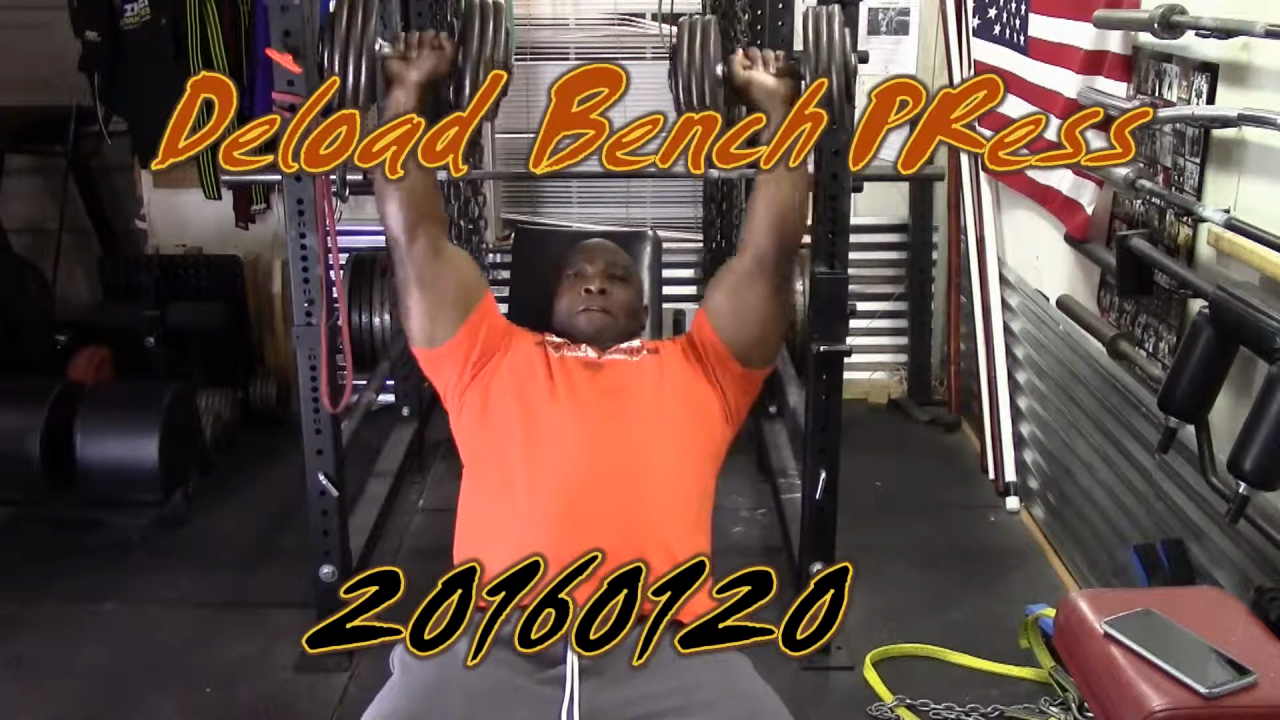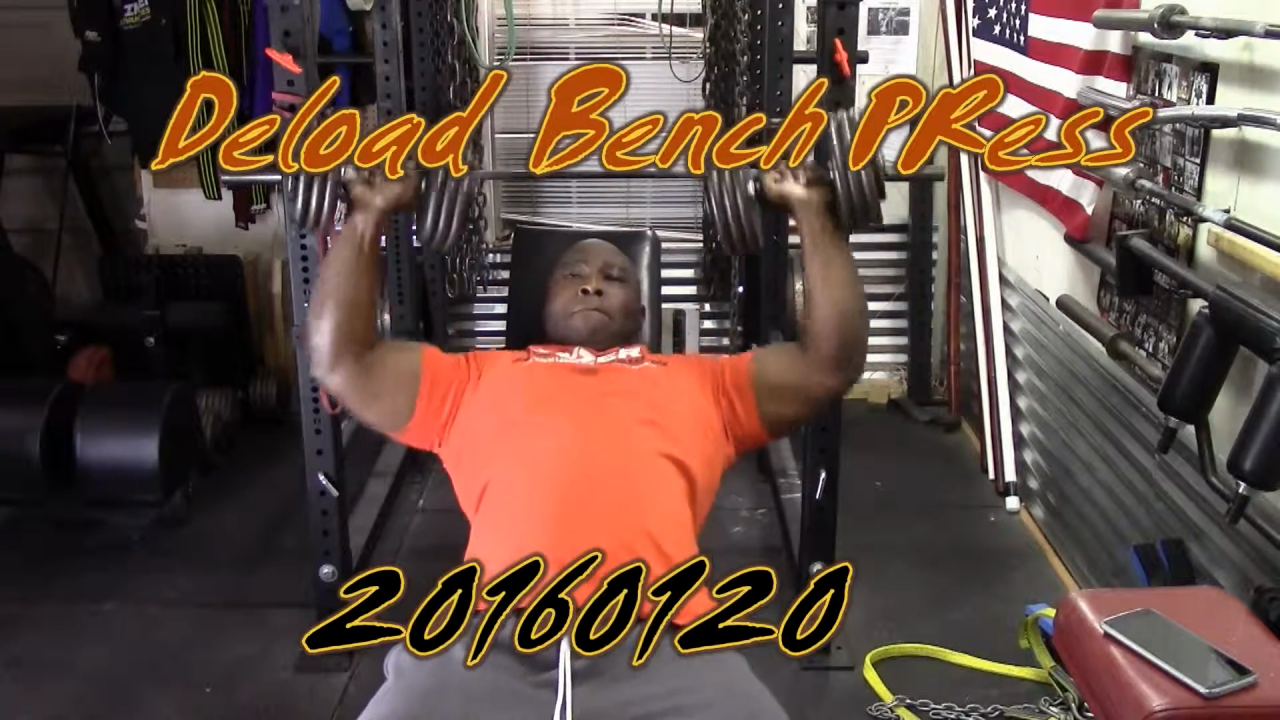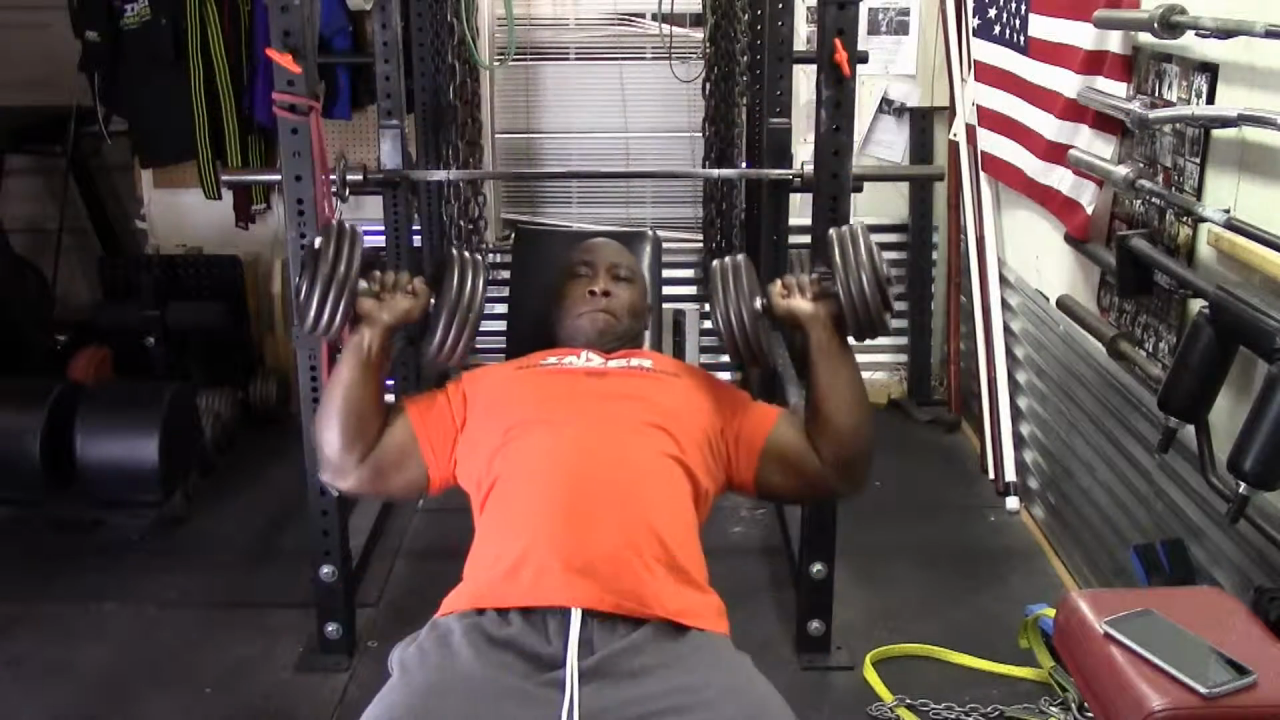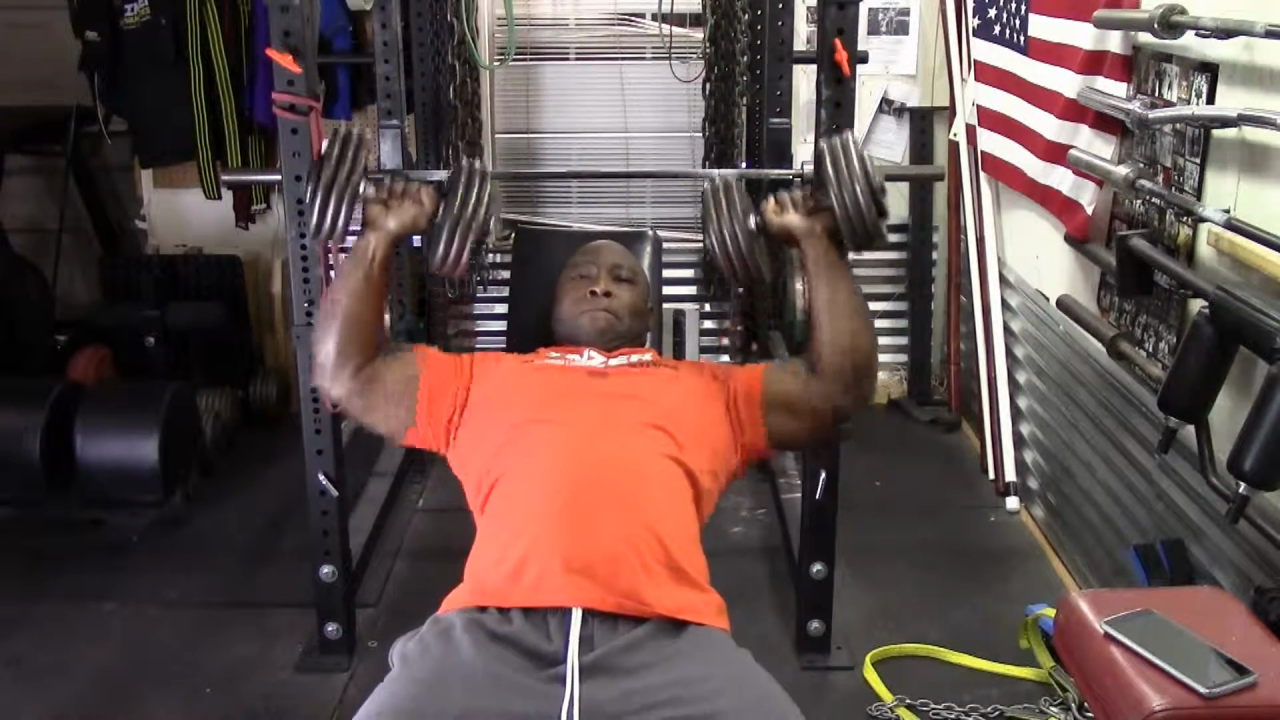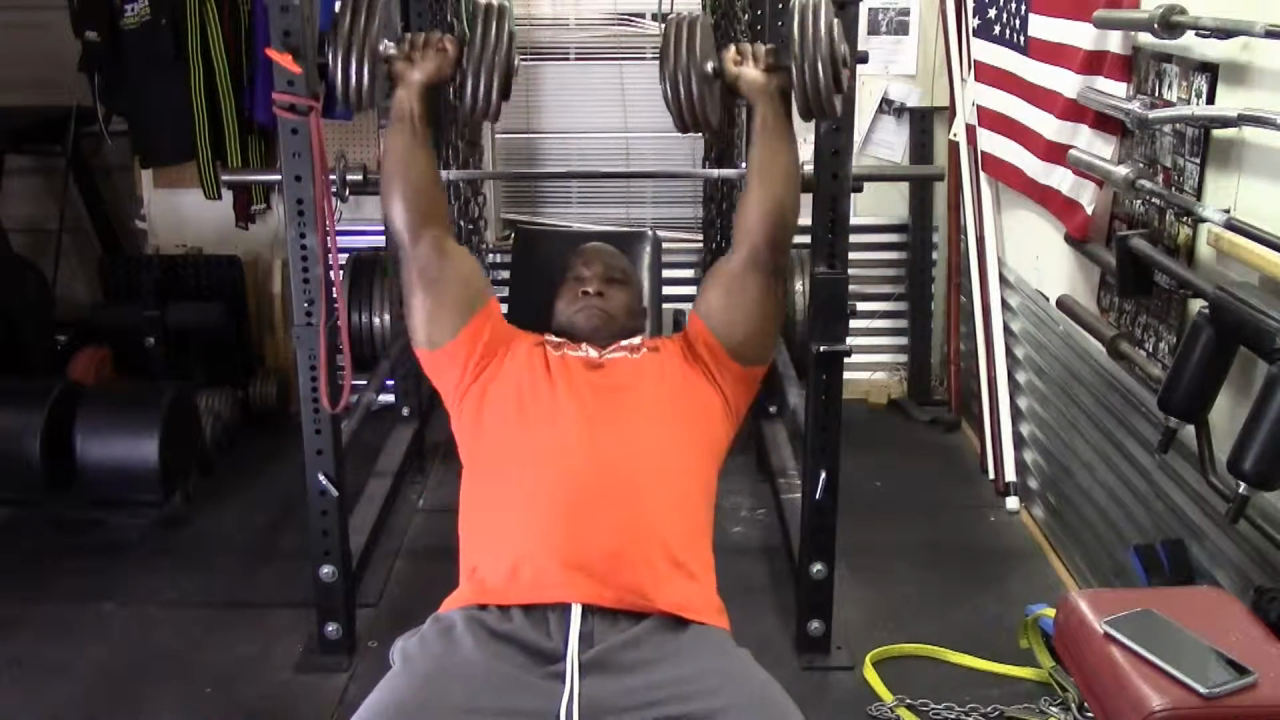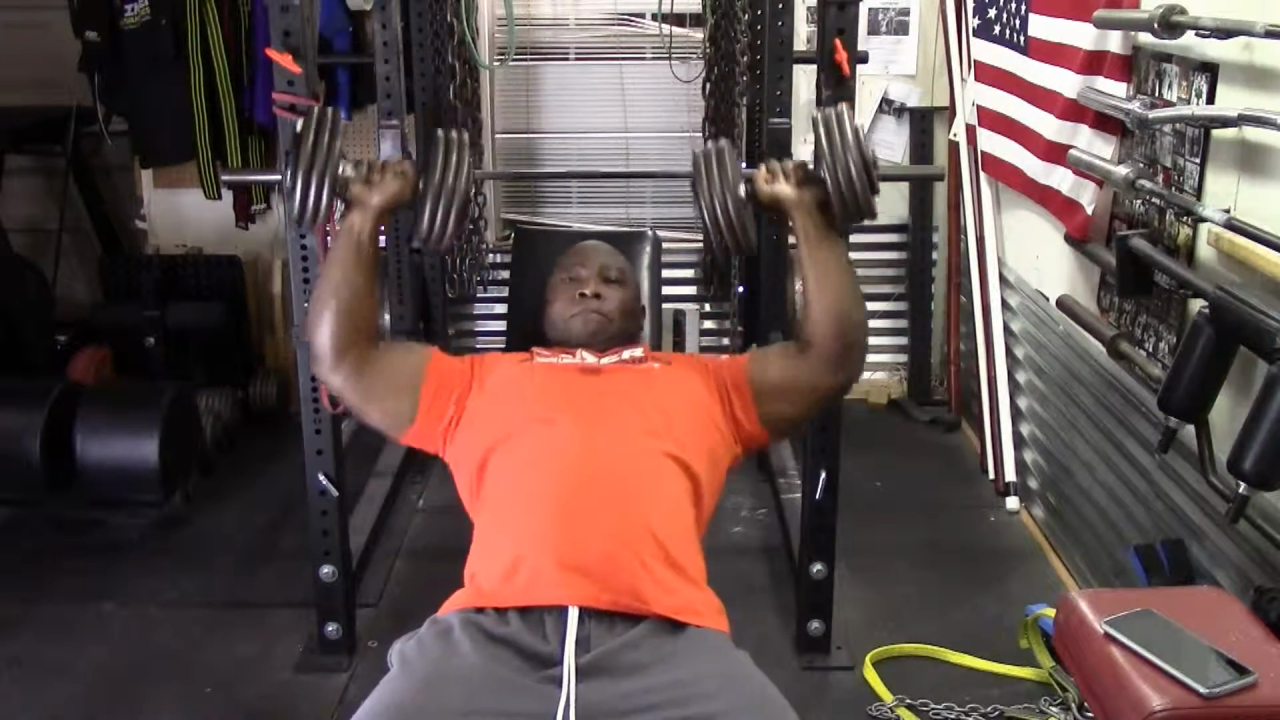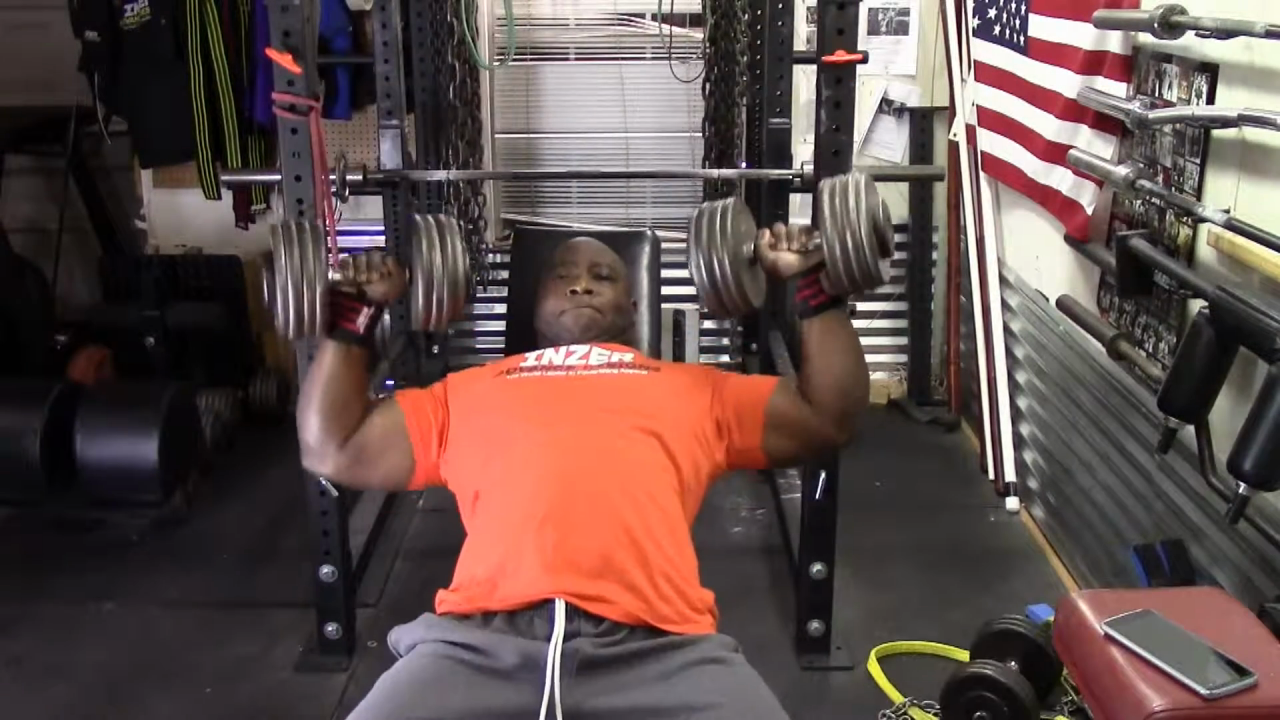
dt=0.4s
person 1, frame 1
left shoulder: (696, 374)
right shoulder: (494, 363)
left elbow: (767, 251)
right elbow: (417, 236)
left wrist: (776, 102)
right wrist: (407, 94)
left hip: (661, 641)
right hip: (493, 638)
person 1, frame 2
left shoulder: (699, 382)
right shoulder: (478, 379)
left elbow: (833, 361)
right elbow: (338, 360)
left wrist: (812, 216)
right wrist: (367, 217)
left hip: (659, 643)
right hip: (490, 641)
person 1, frame 3
left shoulder: (700, 392)
right shoulder: (486, 386)
left elbow: (837, 469)
right elbow: (349, 465)
left wrist: (818, 326)
right wrist: (373, 329)
left hip: (664, 640)
right hip: (491, 633)
person 1, frame 4
left shoulder: (705, 391)
right shoulder: (486, 381)
left elbow: (841, 386)
right elbow: (345, 371)
left wrist: (813, 239)
right wrist: (381, 239)
left hip: (663, 637)
right hip: (494, 631)
person 1, frame 5
left shoulder: (695, 372)
right shoulder: (495, 366)
left elbow: (761, 246)
right elbow: (422, 234)
left wrist: (766, 98)
right wrist: (412, 92)
left hip: (662, 635)
right hip: (493, 628)
person 1, frame 6
left shoulder: (701, 385)
right shoulder: (479, 381)
left elbow: (831, 360)
right elbow: (341, 359)
left wrist: (805, 214)
right wrist: (364, 215)
left hip: (663, 638)
right hip: (491, 632)
person 1, frame 7
left shoulder: (692, 389)
right shoulder: (469, 392)
left elbow: (831, 416)
right elbow: (332, 448)
left wrist: (810, 280)
right wrist: (355, 310)
left hip: (657, 646)
right hip: (483, 638)
